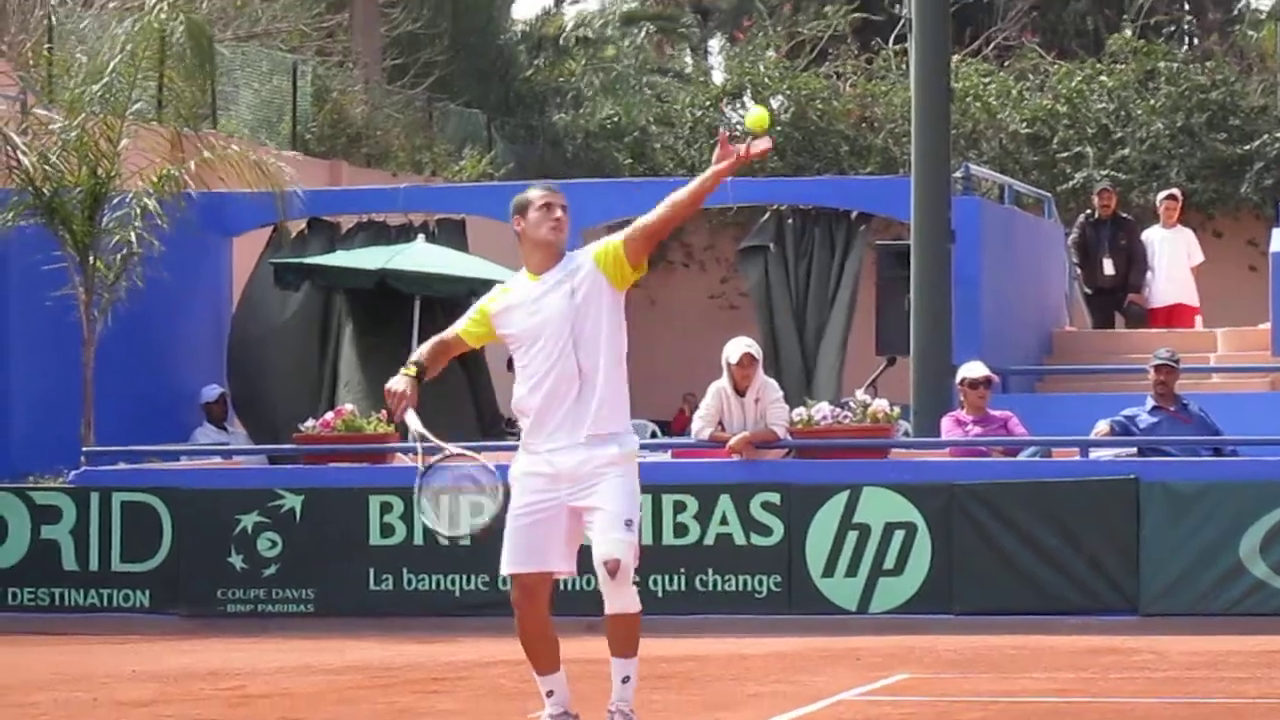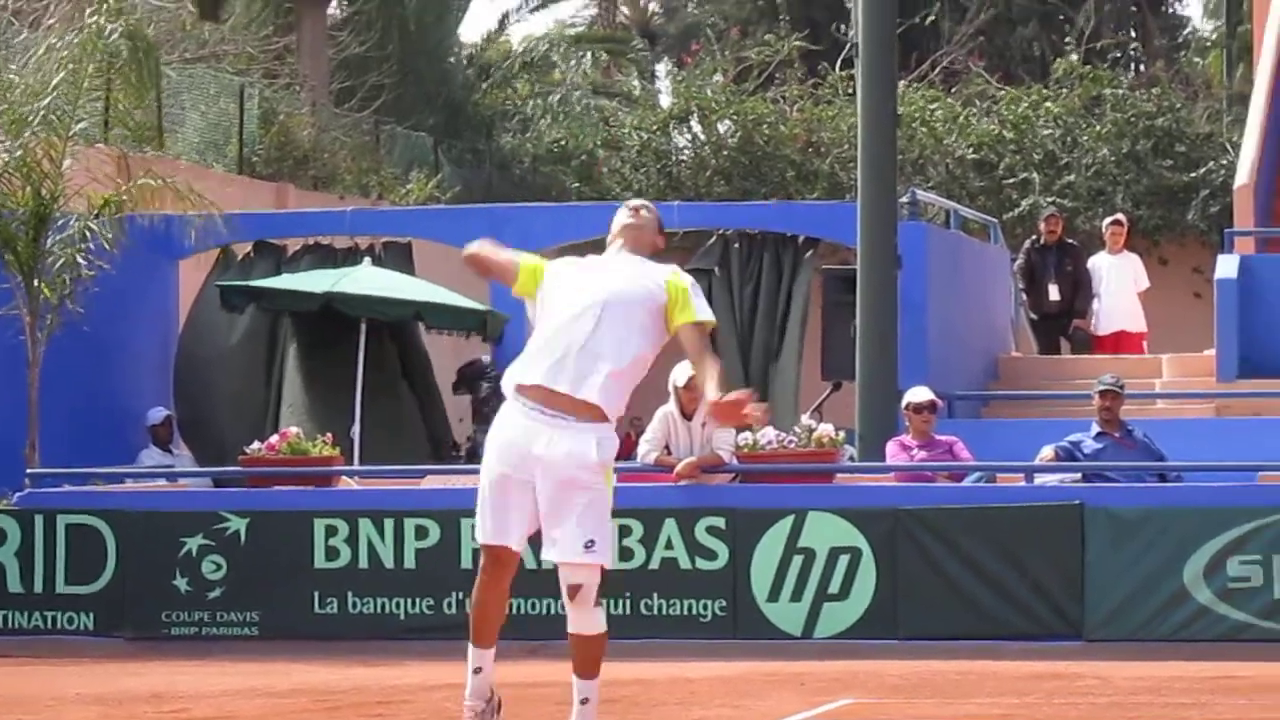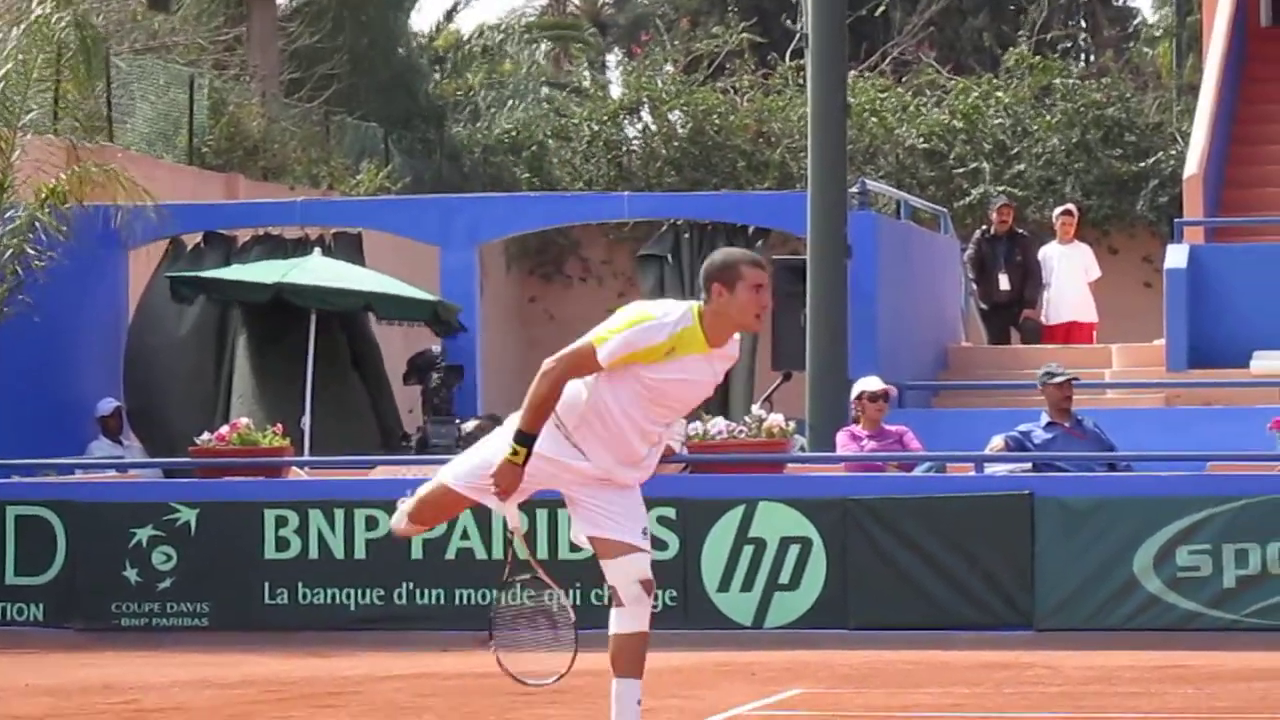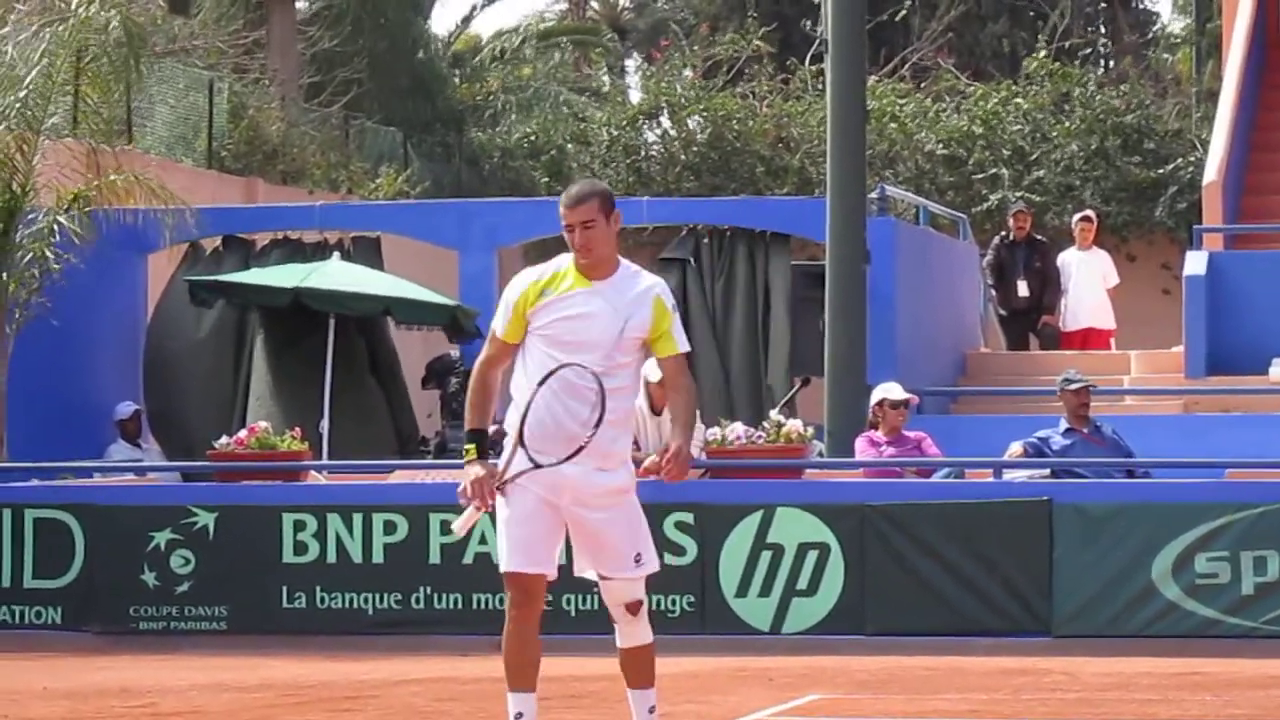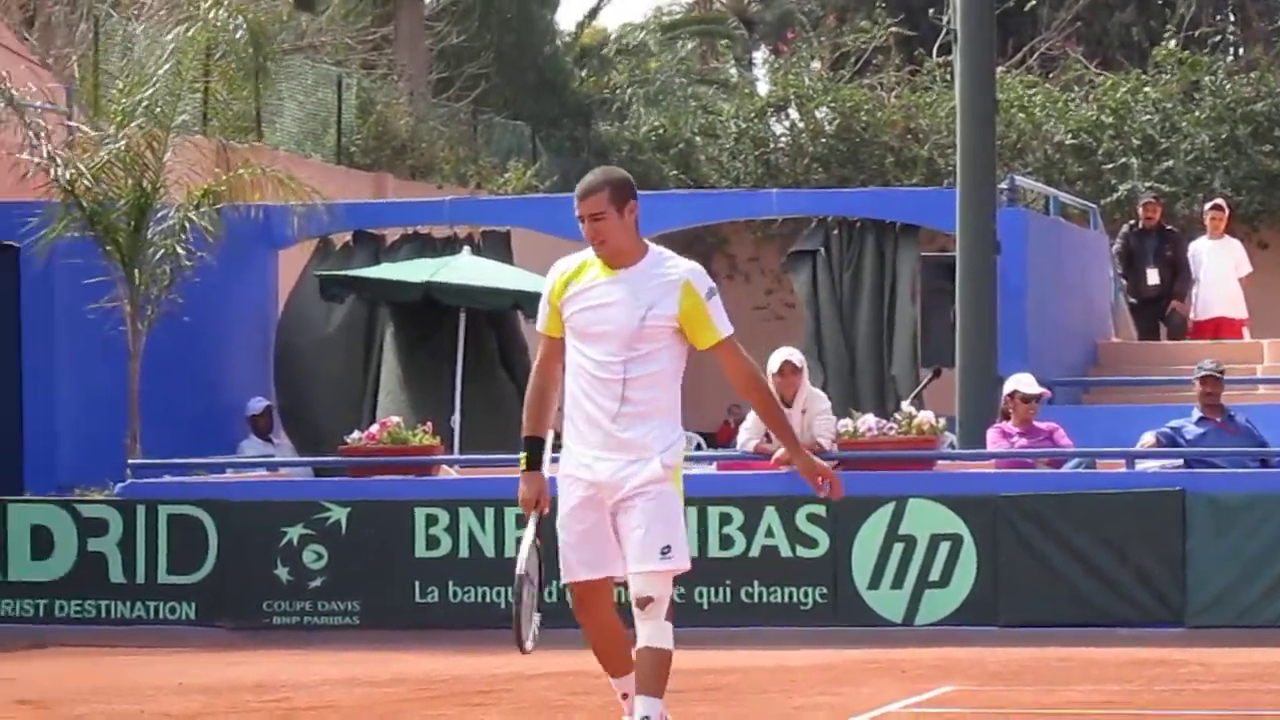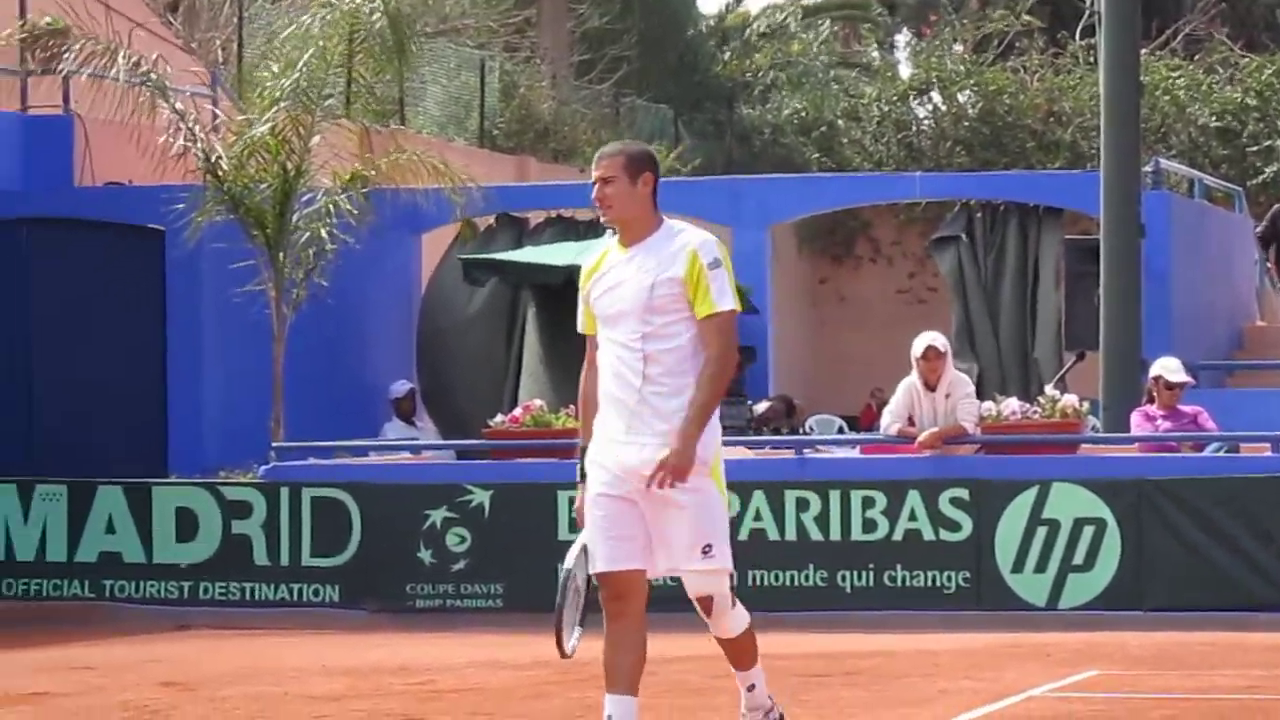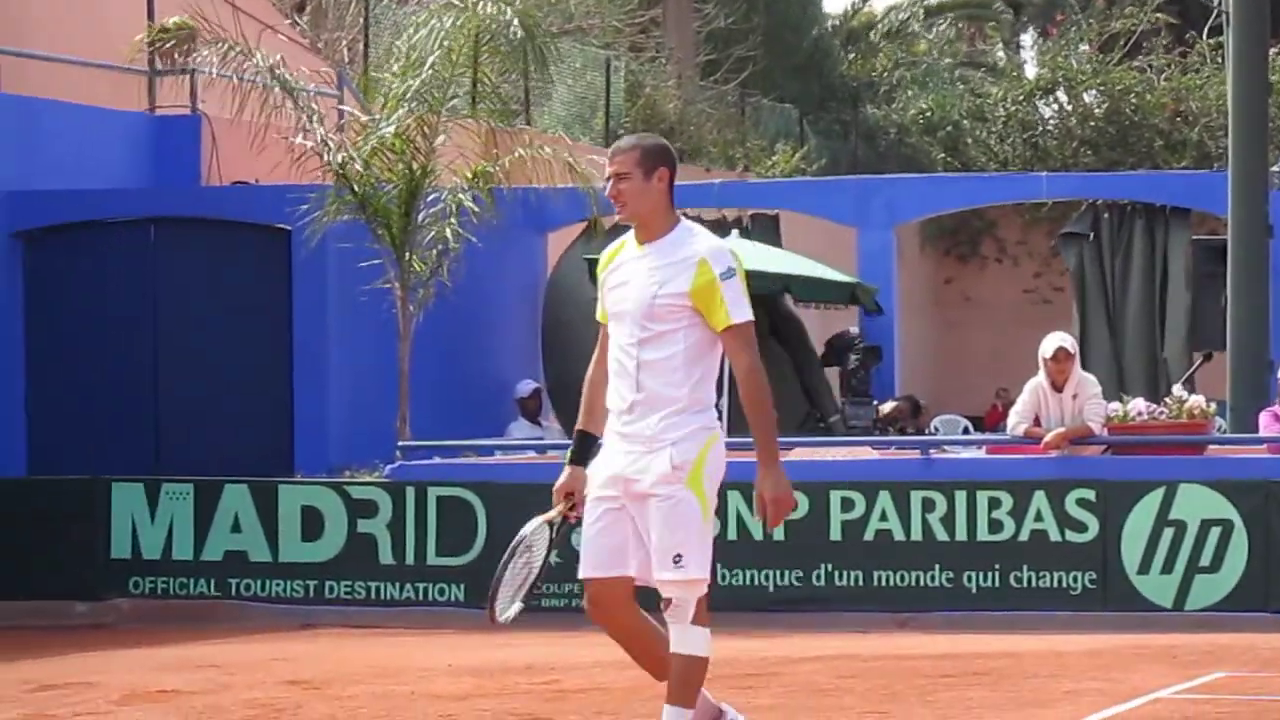
dt=0.7s
person 1, frame 1
left shoulder: (601, 264)
right shoulder: (501, 303)
left elbow: (655, 223)
right elbow: (442, 345)
left wrist: (715, 174)
right wrist: (407, 375)
left hip: (606, 455)
right hip: (539, 465)
left knee: (619, 570)
right knee: (528, 594)
person 1, frame 2
left shoulder: (670, 285)
right shoulder: (560, 272)
left elbow: (703, 350)
right elbow: (481, 258)
left wrist: (718, 398)
left hip: (584, 441)
right hip: (520, 427)
left knee: (580, 589)
right knee: (495, 564)
person 1, frame 3
left shoulder: (727, 350)
right shoulder: (657, 324)
right elbow: (557, 367)
right wrist: (518, 452)
left hip: (612, 471)
right hip: (553, 435)
left knee: (637, 585)
right knee: (422, 512)
right ankle: (436, 495)
person 1, frame 4
left shoulder: (650, 294)
right shoulder: (531, 286)
left elbow: (679, 380)
right elbow: (487, 369)
left wrist: (681, 440)
right wrist: (476, 454)
left hip: (607, 473)
right hip: (529, 468)
left knee: (630, 603)
right knee: (523, 598)
person 1, frame 5
left shoulder: (683, 280)
right shoulder: (565, 278)
left elbow: (739, 370)
right elbow: (545, 372)
left wrist: (796, 449)
right wrist: (530, 465)
left hip: (650, 467)
right hip: (581, 468)
left knee: (650, 602)
right knee: (588, 602)
person 1, frame 6
left shoulder: (696, 252)
right shoulder: (596, 268)
left elbow: (721, 354)
left wrist: (684, 440)
right wrist: (585, 472)
left hip: (686, 457)
right hip: (614, 459)
left knee: (710, 594)
right knee: (618, 595)
person 1, frame 7
left shoulder: (706, 256)
right shoulder: (613, 258)
left elbow: (747, 364)
left wrist: (769, 464)
right wrist: (578, 459)
left hip: (680, 456)
right hip: (617, 459)
left knee: (683, 601)
right knee: (604, 602)
